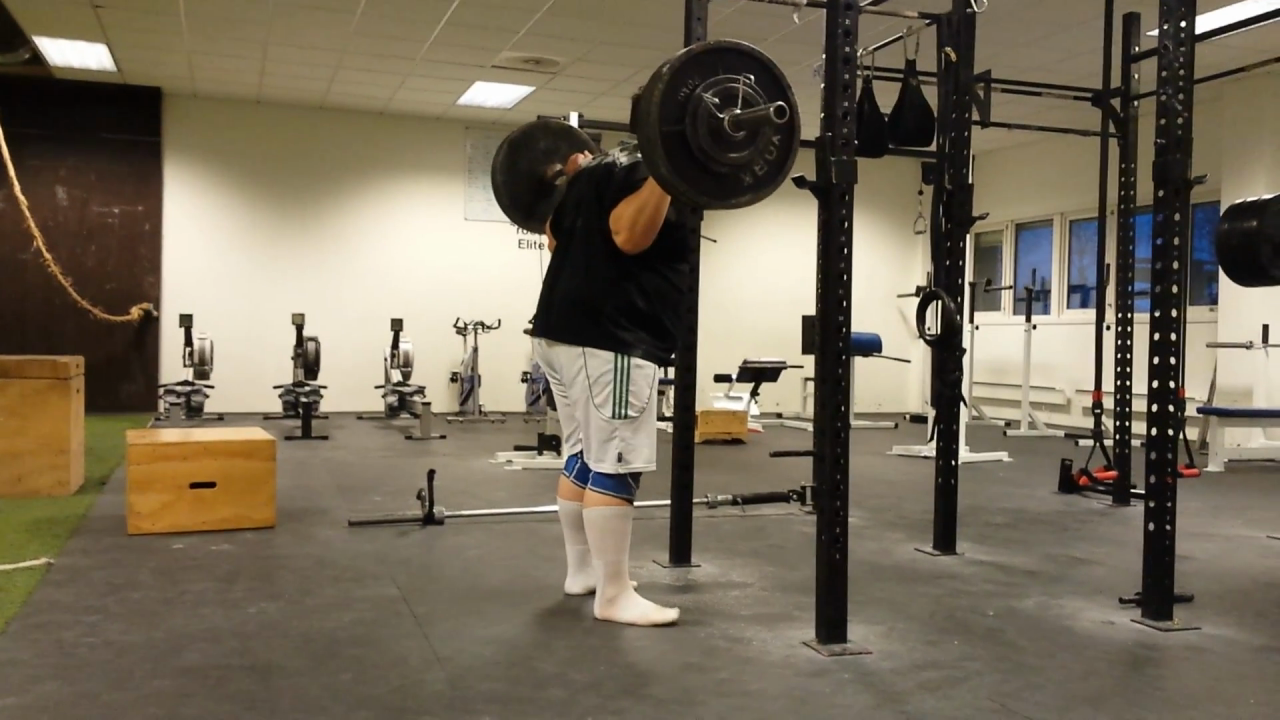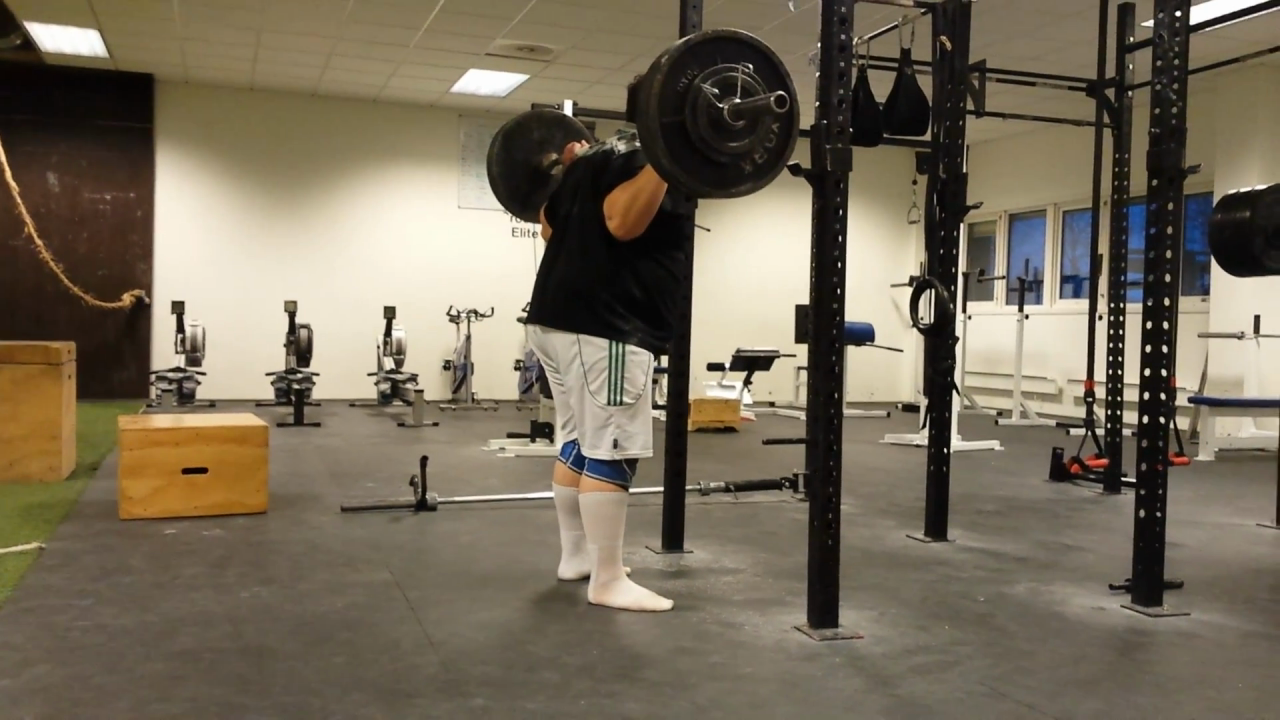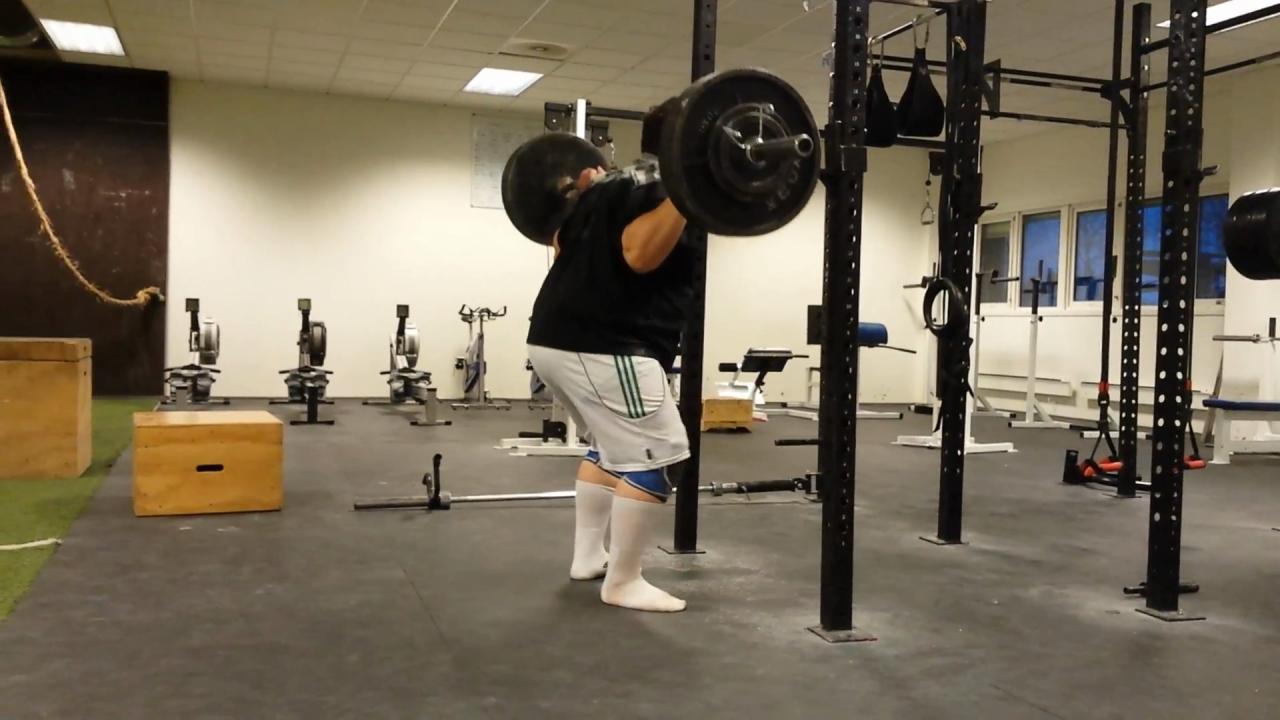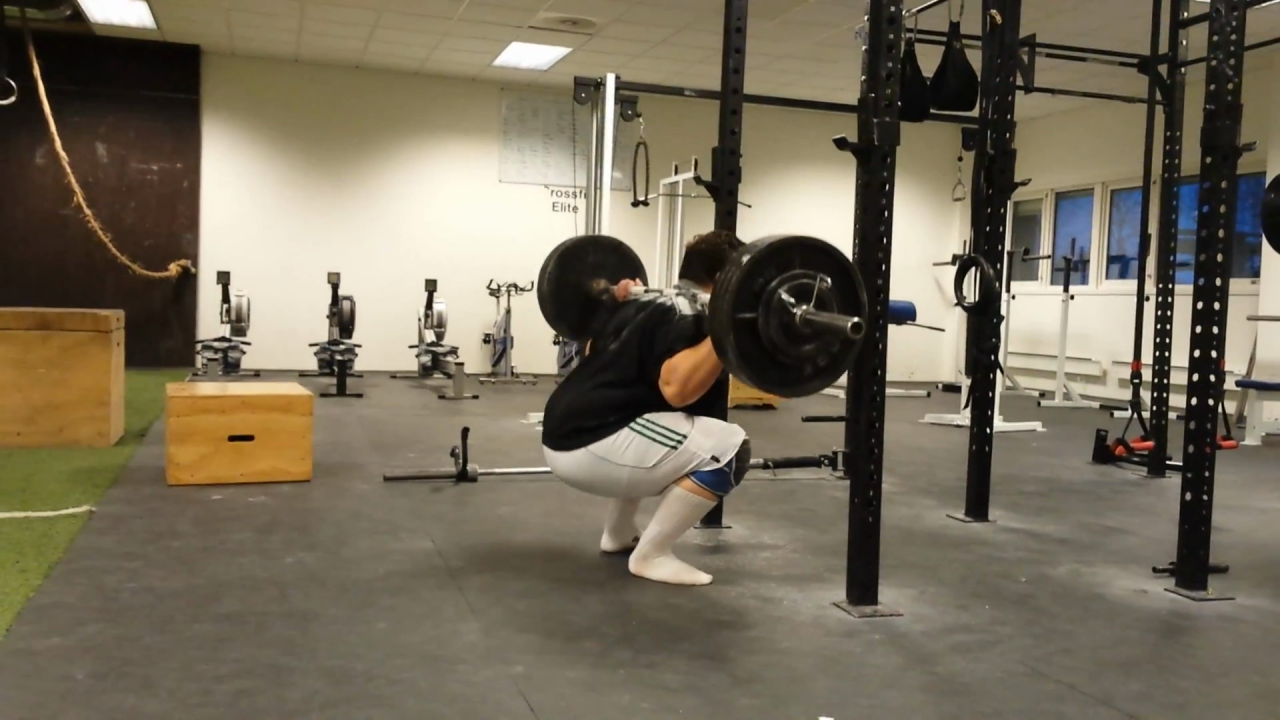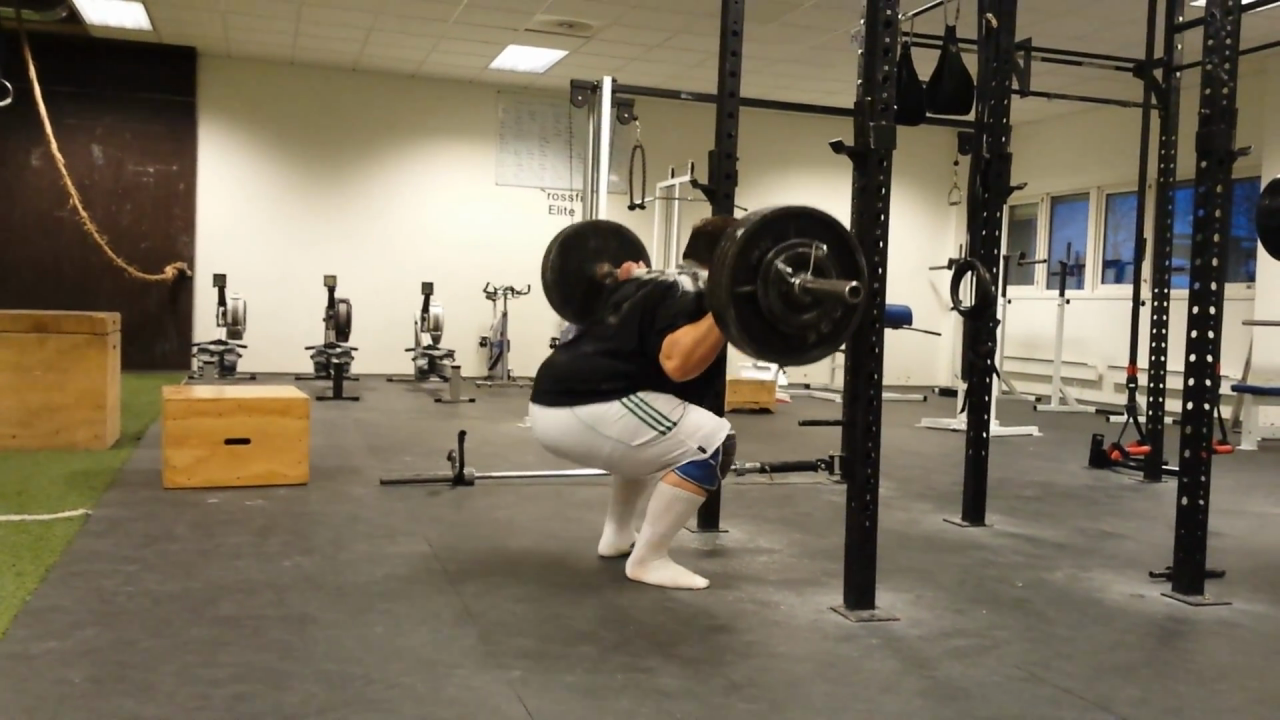
dt=1s
person 1, frame 1
left shoulder: (596, 172)
right shoulder: (641, 173)
left elbow: (556, 239)
right elbow: (629, 234)
left wrist: (572, 182)
left hip: (563, 332)
right hip: (608, 341)
left knee: (583, 458)
right knee: (614, 466)
left ankle: (582, 570)
right ankle: (614, 595)
person 1, frame 2
left shoulder: (594, 162)
right shoulder: (639, 164)
left elbow: (550, 229)
right elbow: (622, 221)
left wrist: (567, 171)
left hip: (558, 320)
right hip: (602, 329)
left knee: (578, 445)
right knee: (610, 453)
left ankle: (576, 557)
right ankle: (608, 581)
person 1, frame 3
left shoulder: (609, 188)
right shoulder: (659, 191)
left elbow: (563, 248)
right elbow: (639, 253)
left wrist: (581, 196)
left hip: (554, 340)
right hip: (599, 345)
left knee: (609, 450)
right knee: (654, 456)
left ankle: (588, 557)
right ankle: (623, 582)
person 1, frame 4
left shoulder: (644, 304)
right shoulder: (689, 319)
left elbow: (592, 352)
right elbow: (677, 389)
left wrist: (619, 303)
left hip: (565, 436)
right hip: (592, 445)
right knee: (728, 450)
left ankle: (619, 532)
right ankle: (651, 555)
person 1, frame 5
left shoulder: (651, 282)
right shoulder: (693, 298)
right elbow: (677, 362)
left wrist: (621, 285)
left hip: (550, 407)
right hip: (581, 411)
left knee: (652, 441)
right knee: (712, 443)
left ankle: (618, 537)
right ankle: (648, 559)
